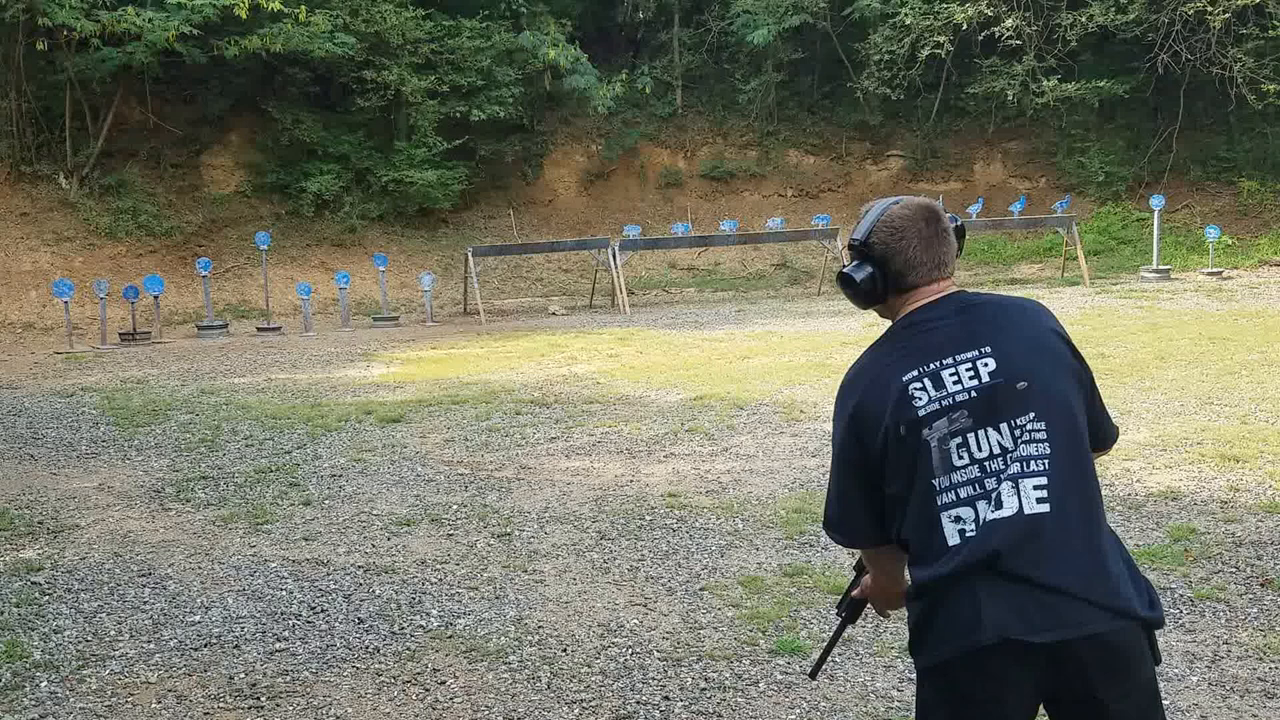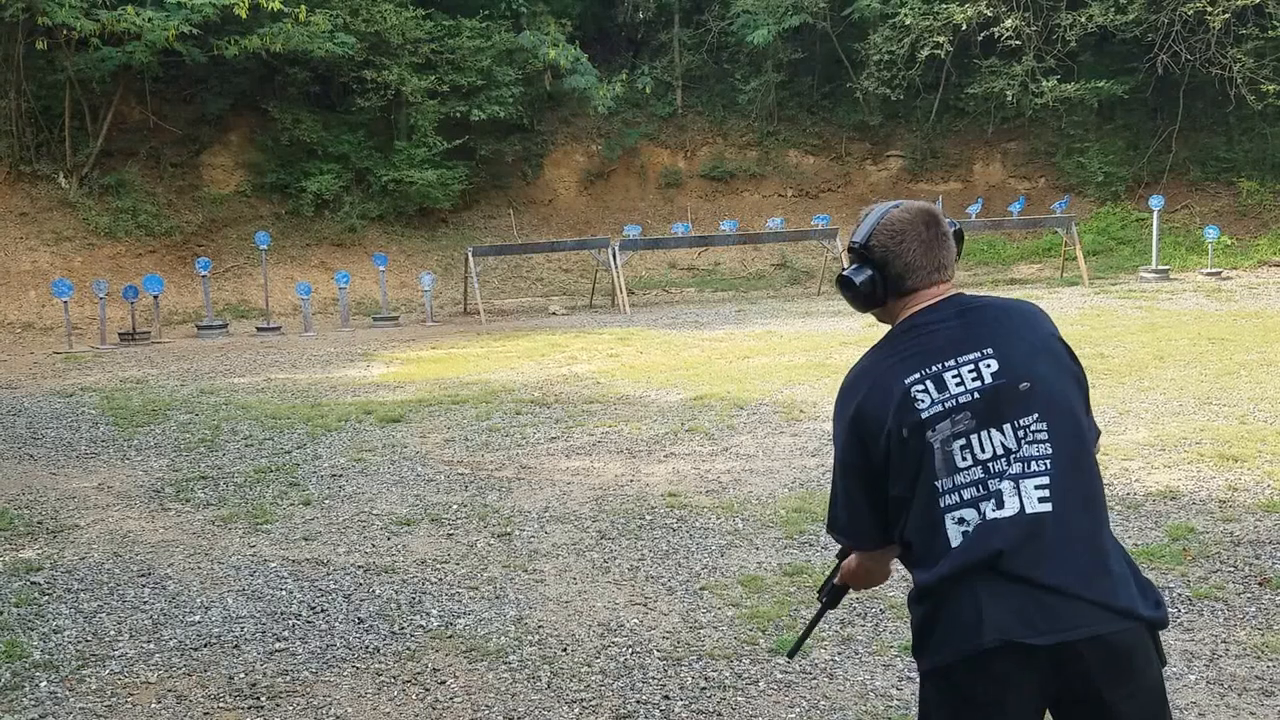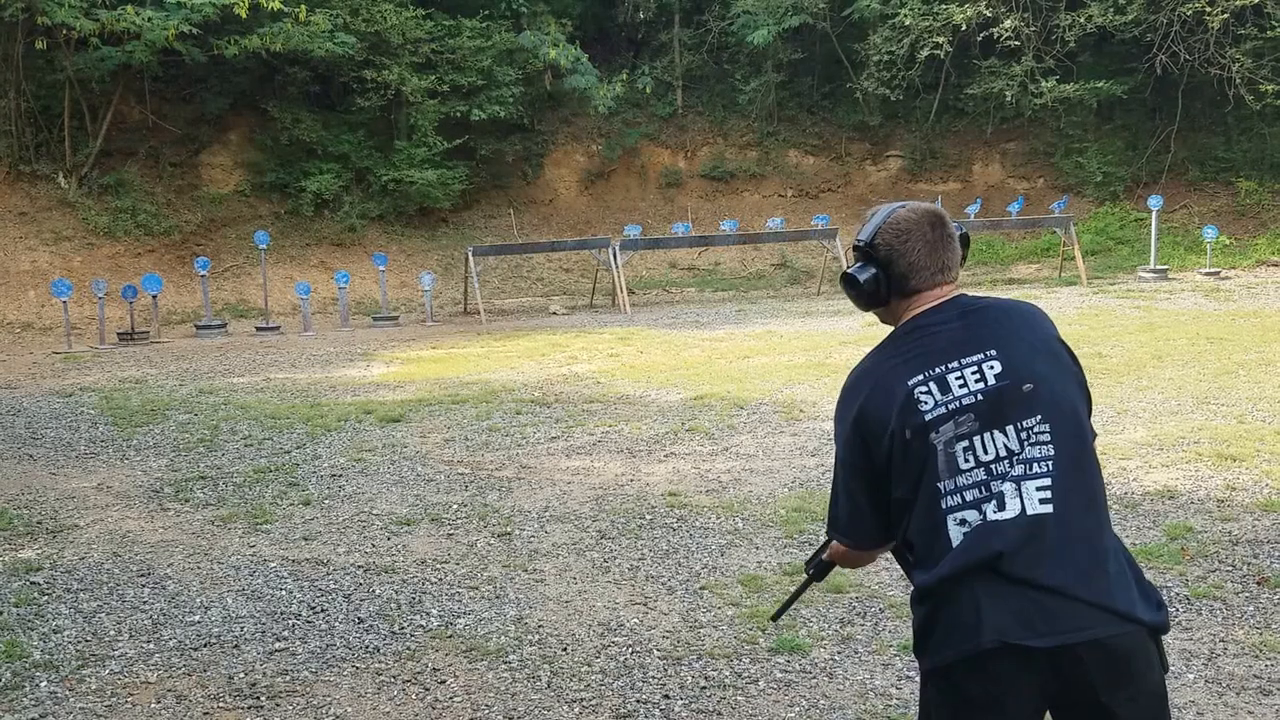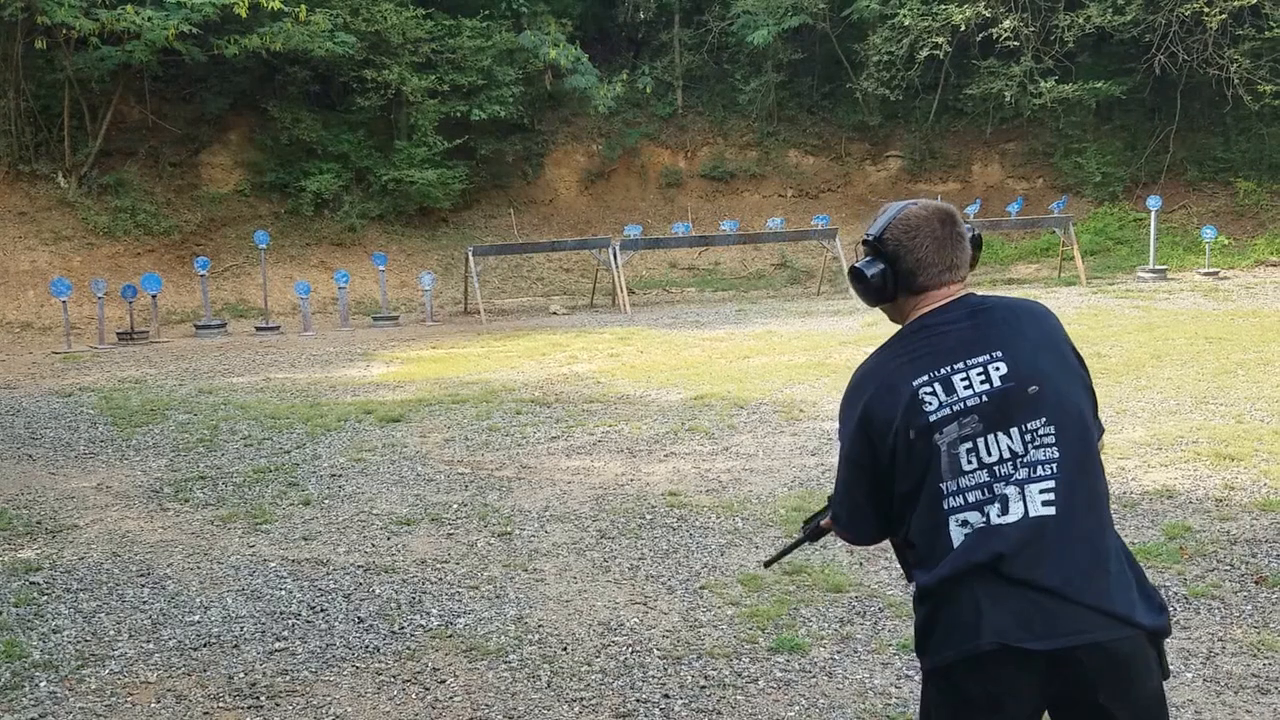
dt=0.1s
person 1, frame 1
left shoulder: (868, 382)
right shoulder: (1030, 320)
left elbow: (866, 532)
right elbow: (1096, 439)
left wrist: (886, 581)
left hip: (968, 632)
right hip: (1095, 612)
person 1, frame 2
left shoulder: (868, 385)
right shoulder: (1028, 324)
left elbow: (867, 533)
right elbow: (1080, 439)
left wrist: (867, 569)
left hip: (971, 634)
right hip: (1098, 613)
person 1, frame 3
left shoulder: (870, 385)
right shoulder: (1029, 324)
left elbow: (864, 535)
left wrist: (844, 550)
left hip: (973, 636)
right hip: (1100, 616)
person 1, frame 4
left shoulder: (876, 384)
right shoulder: (1036, 323)
left elbow: (863, 528)
left wrist: (840, 521)
left hip: (973, 637)
right hip: (1101, 618)
